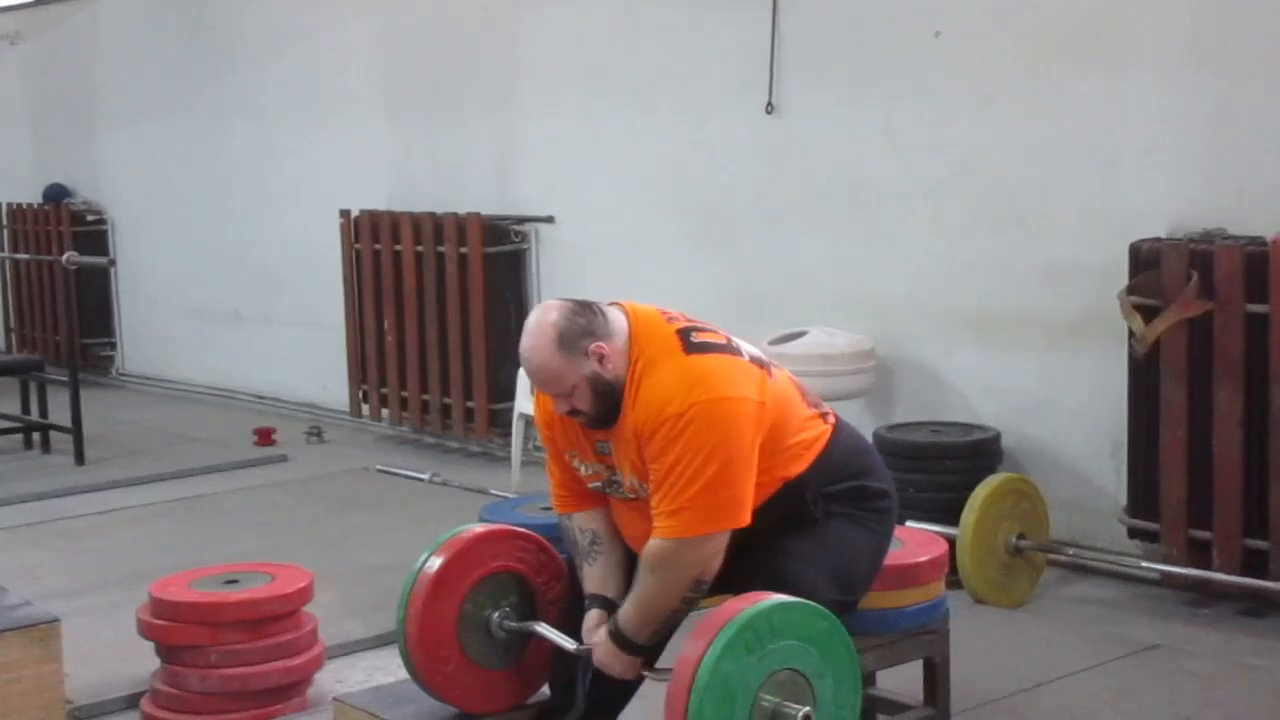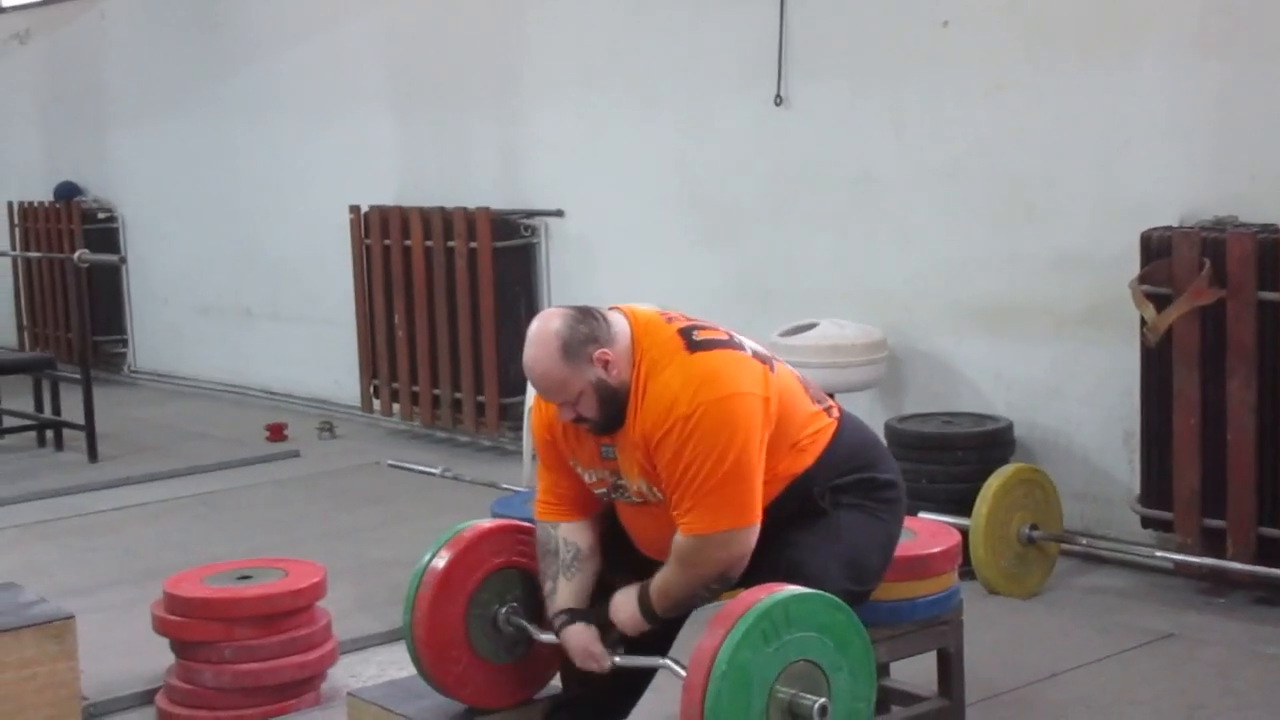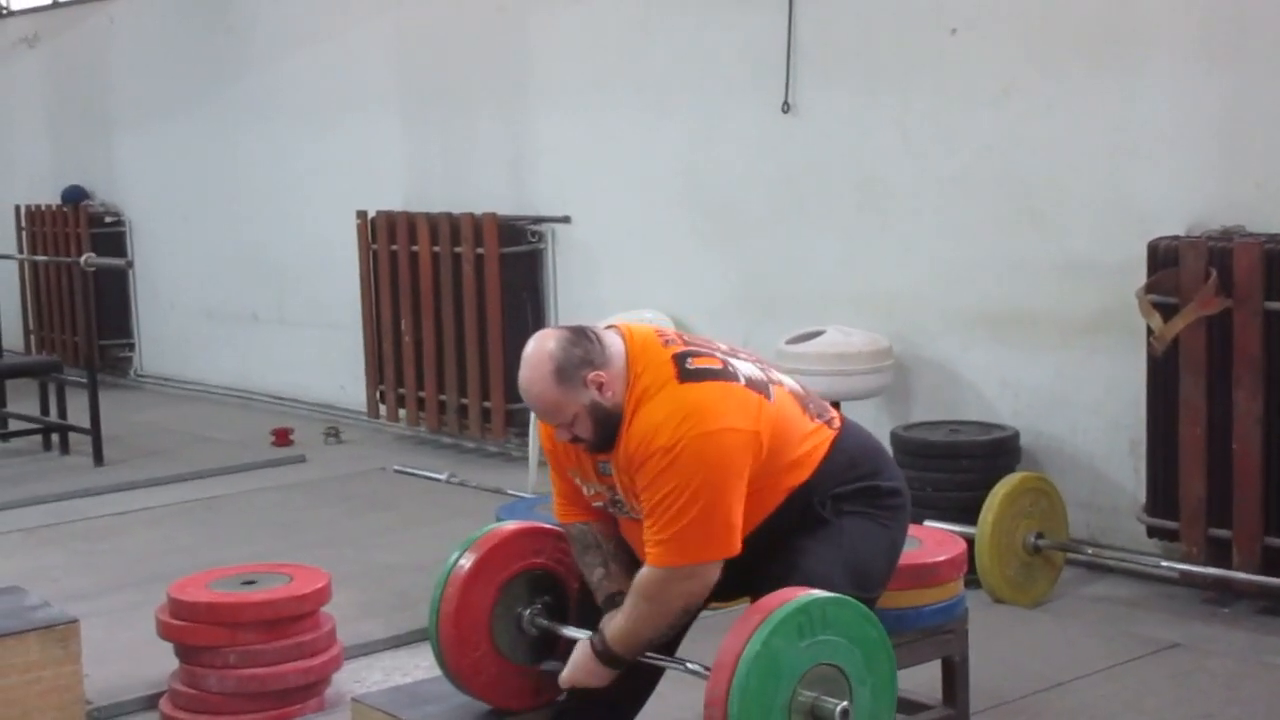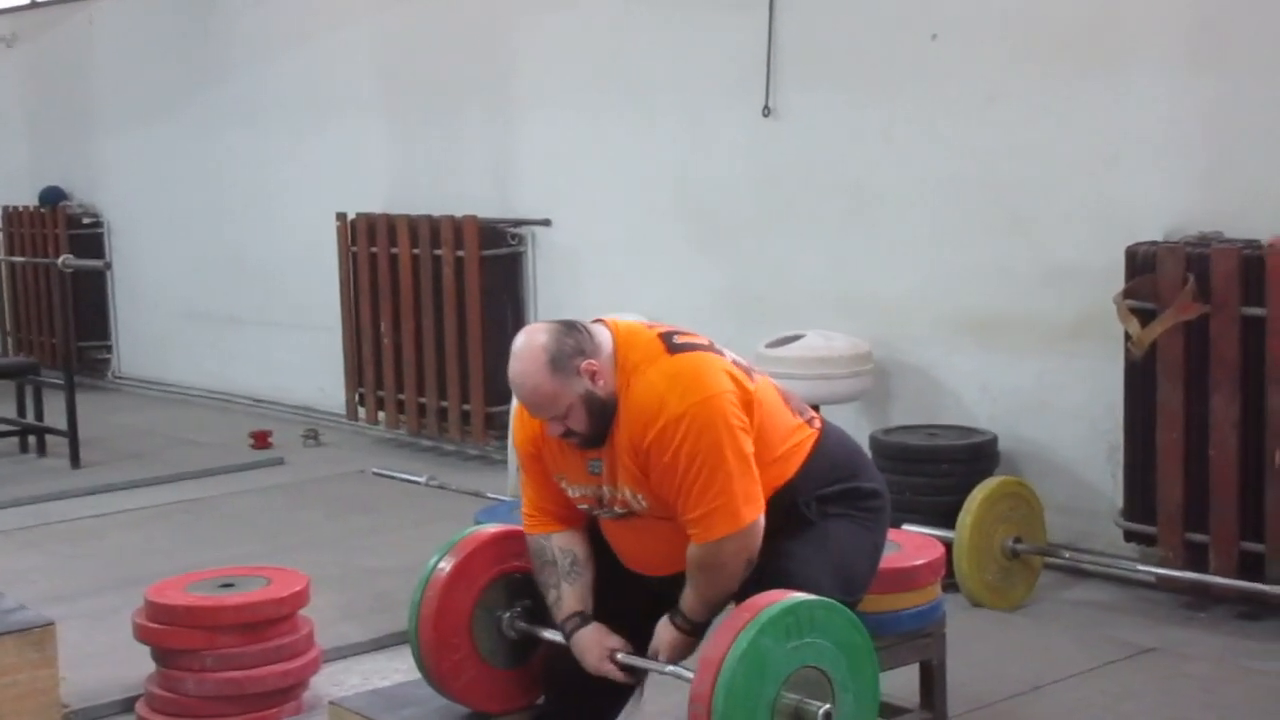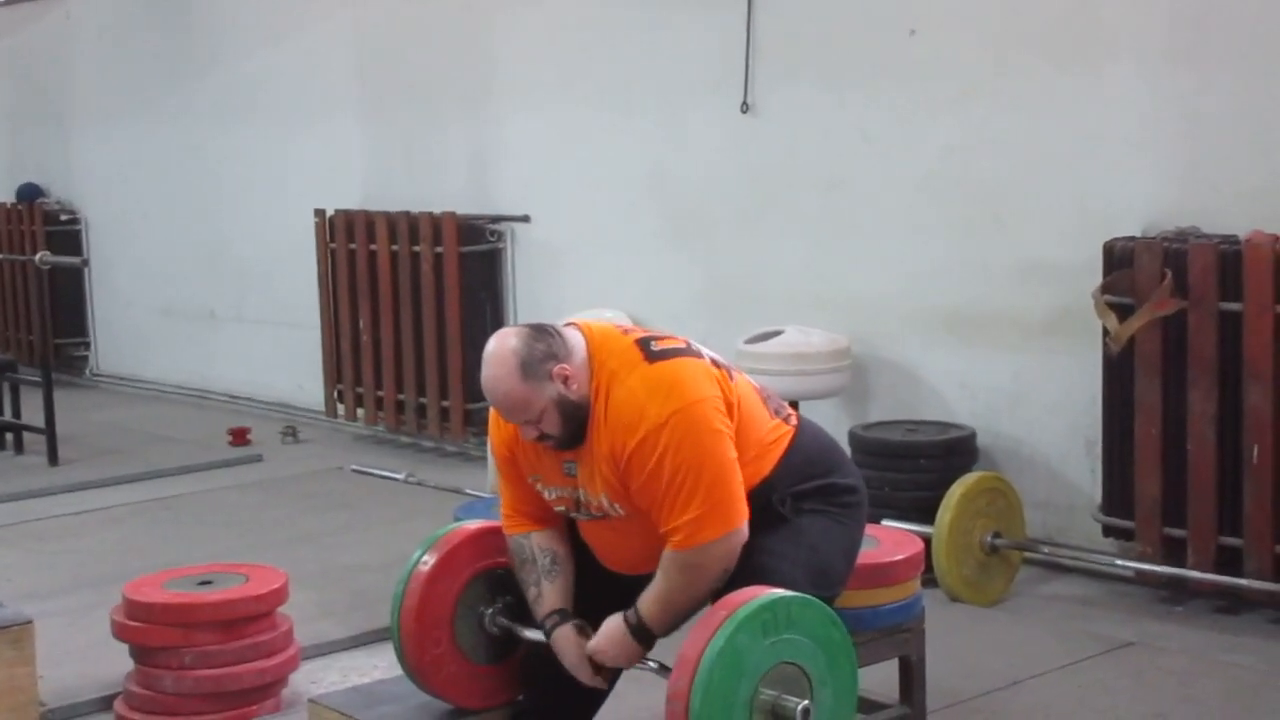
dt=1s
person 1, frame 1
left shoulder: (694, 388)
right shoulder: (563, 378)
left elbow: (687, 553)
right elbow: (583, 500)
left wrist: (628, 640)
right wrist: (600, 603)
right knee: (586, 627)
person 1, frame 2
left shoulder: (700, 387)
right shoulder: (566, 384)
left elbow: (722, 547)
right elbow: (564, 511)
left wrist: (649, 605)
right wrist: (566, 617)
right knee: (601, 621)
person 1, frame 3
left shoulder: (689, 413)
right shoulder: (569, 402)
left elbow: (685, 575)
right elbow: (584, 510)
left wrist: (608, 653)
right wrist: (612, 603)
person 1, frame 4
left shoulder: (681, 390)
right shoulder: (545, 403)
left elbow: (731, 538)
right elbow: (552, 522)
left wrist: (686, 621)
right wrist: (577, 623)
person 1, frame 5
left shoulder: (659, 394)
right shoulder: (520, 403)
left elbow: (711, 546)
right elbow: (532, 522)
left wrist: (638, 628)
right wrist: (556, 621)
right knee: (565, 636)
